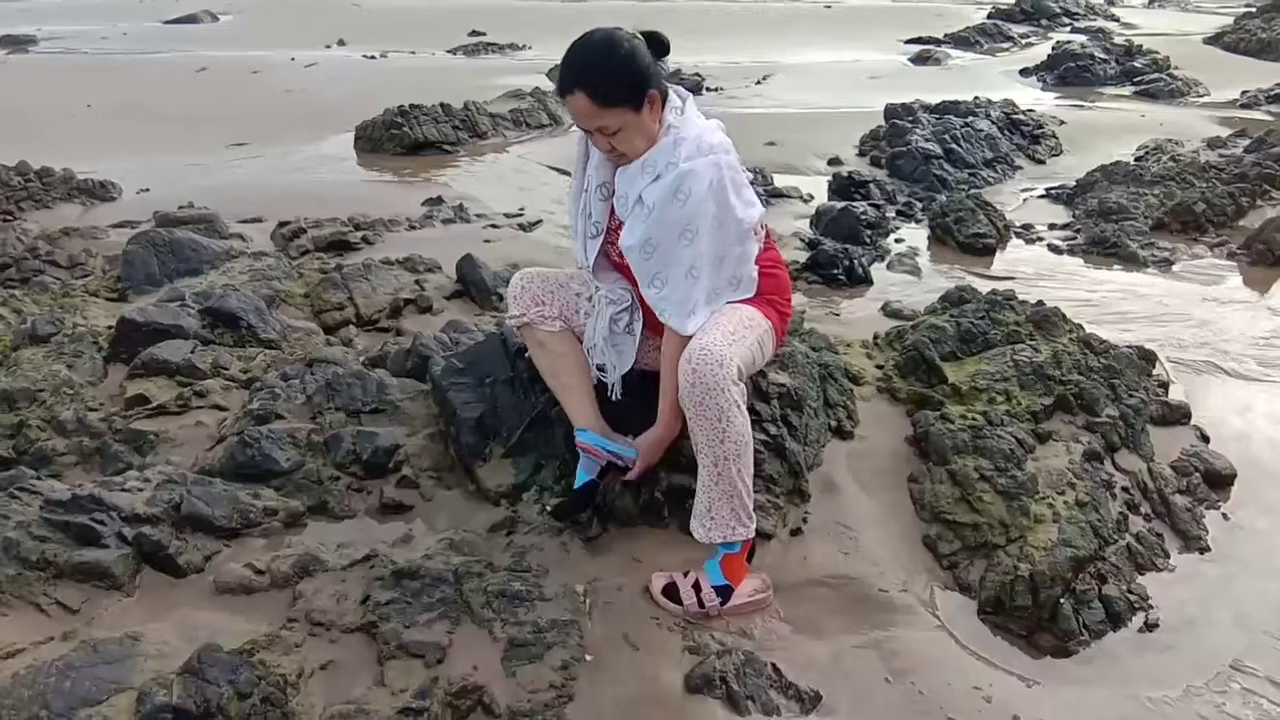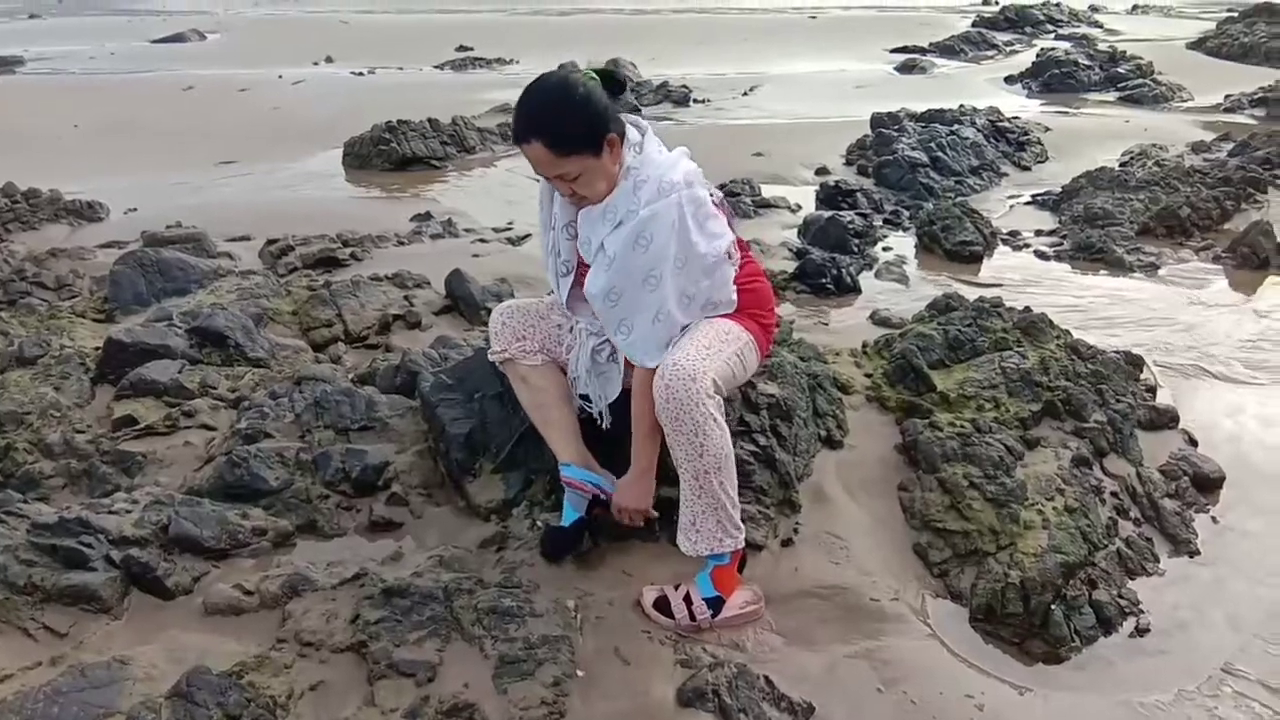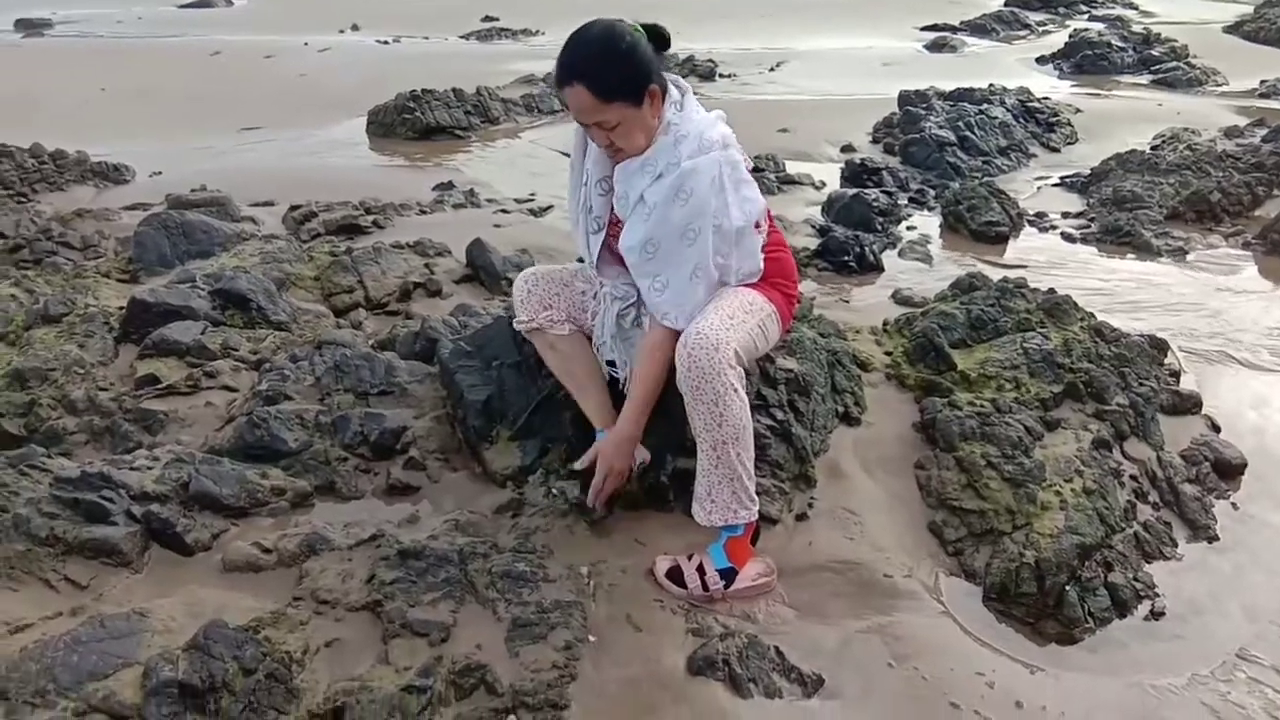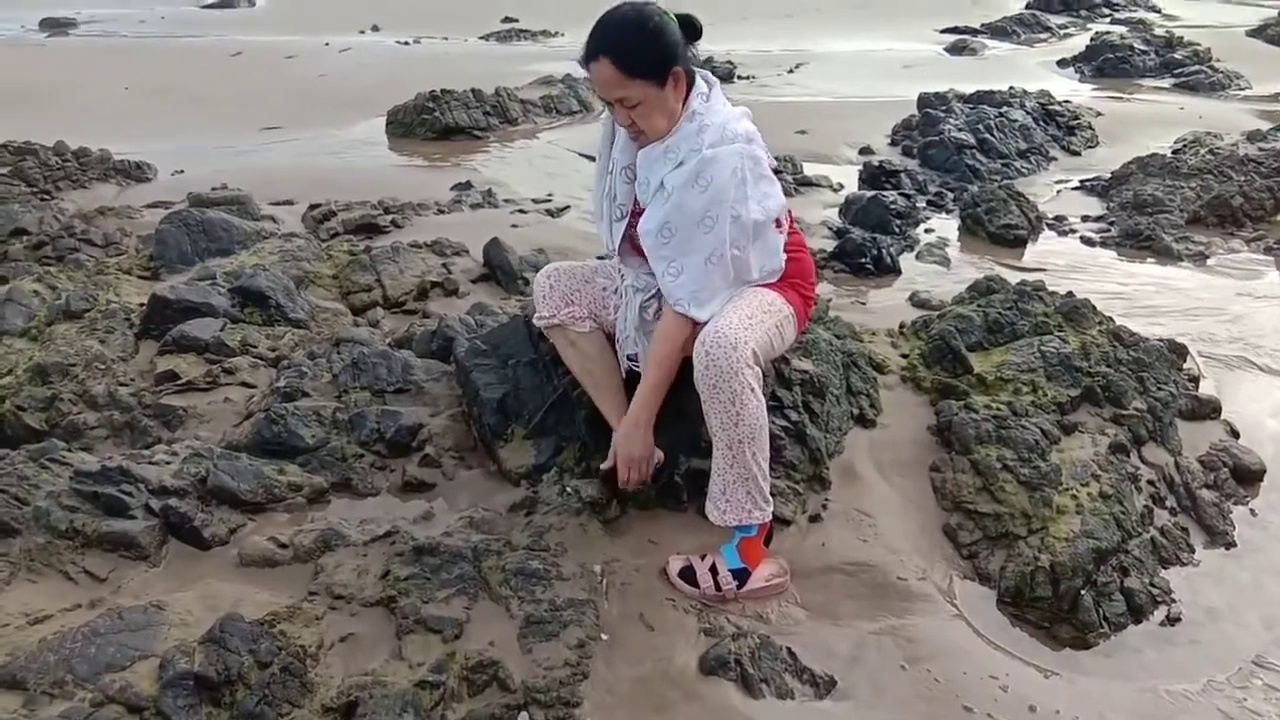
dt=0.5s
person 1, frame 1
left shoulder: (695, 171)
right shoulder: (610, 137)
left elbow: (683, 311)
right elbow: (601, 241)
left wrist: (667, 426)
right wrist: (570, 327)
left hip: (735, 298)
right hip: (643, 293)
left knee: (707, 364)
right knee: (529, 293)
left ankle: (734, 556)
right ankle: (597, 445)
person 1, frame 2
left shoulder: (658, 205)
right shoulder: (579, 168)
left elbow: (648, 352)
right elbow: (581, 279)
left wrist: (641, 474)
left hip: (723, 310)
right hip: (621, 314)
left knee: (681, 378)
right knee: (511, 325)
left ankle: (724, 568)
right ankle: (581, 477)
person 1, frame 3
left shoulder: (696, 164)
right shoulder: (612, 126)
left elbow: (670, 315)
right elbow: (606, 236)
left wrist: (628, 433)
left hip: (743, 281)
right hip: (647, 276)
left knee: (704, 347)
right knee: (534, 292)
left ankle: (737, 541)
right ankle: (610, 442)
person 1, frame 4
left shoulder: (718, 156)
right shoulder: (638, 121)
left elbow: (686, 304)
right elbow: (631, 231)
left wrist: (639, 422)
left hip: (761, 283)
right hip: (662, 274)
left knee: (722, 347)
right knee: (555, 289)
left ankle: (751, 540)
right ankle: (634, 451)
